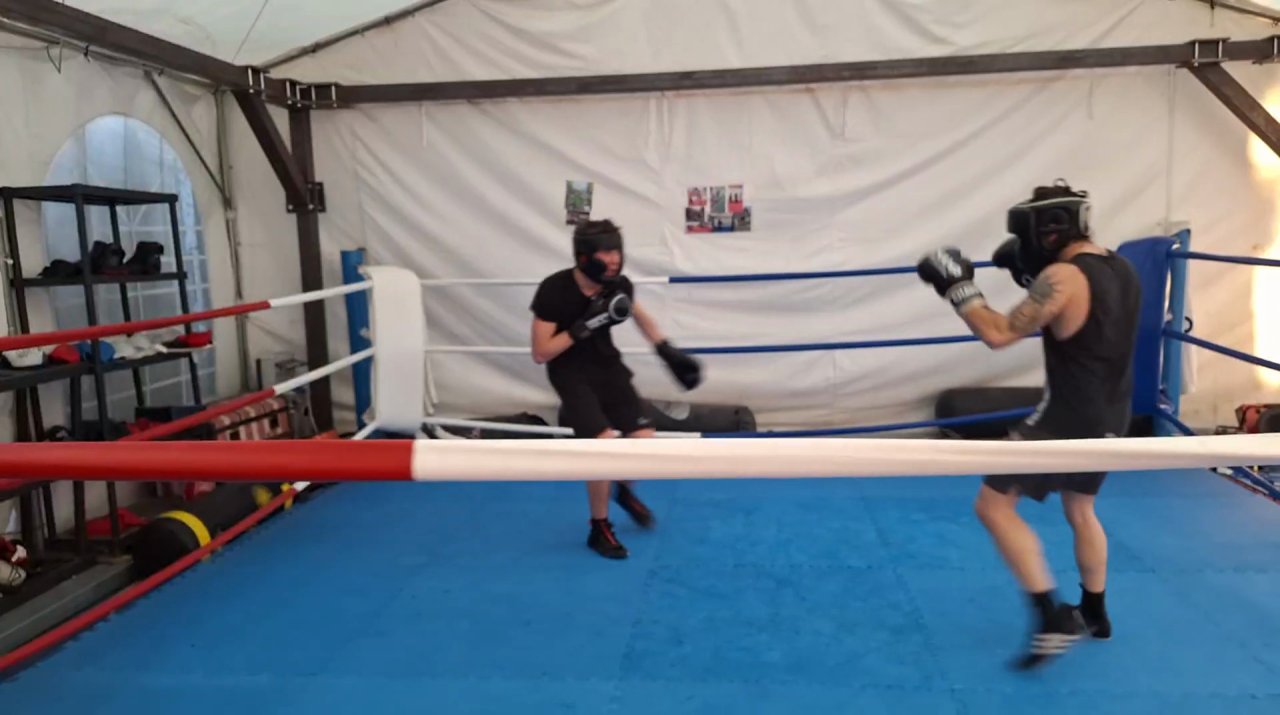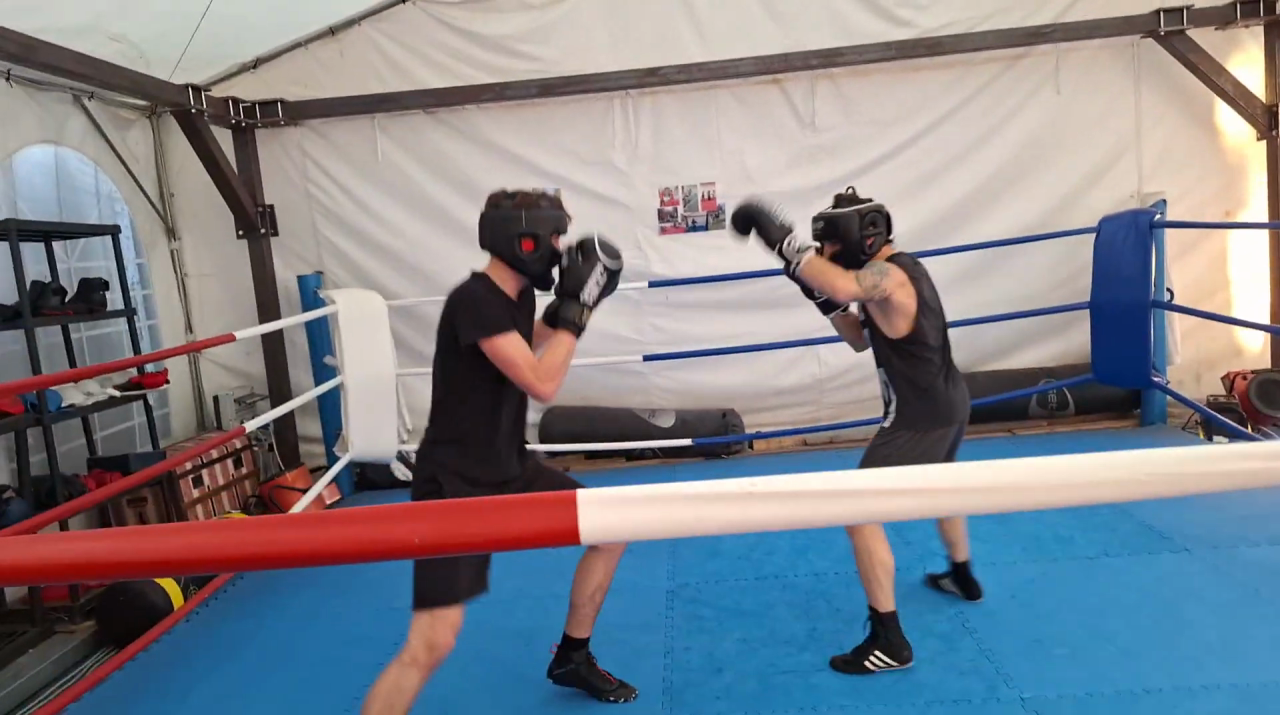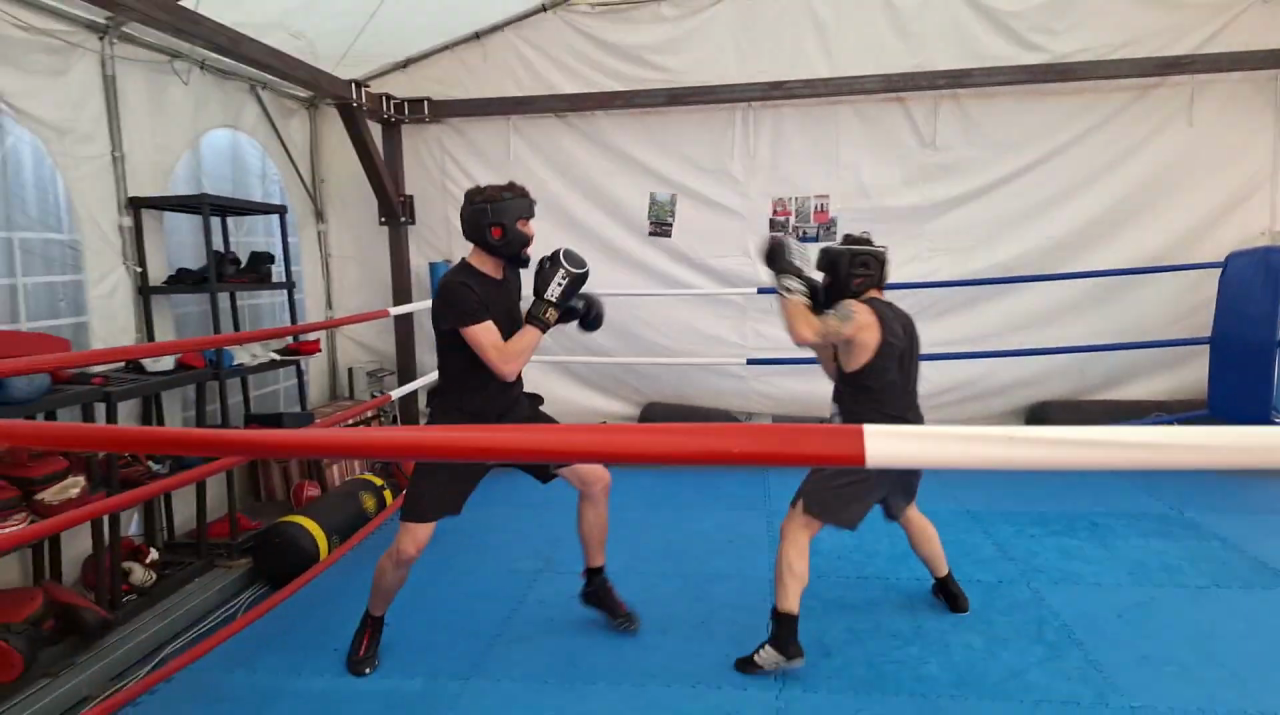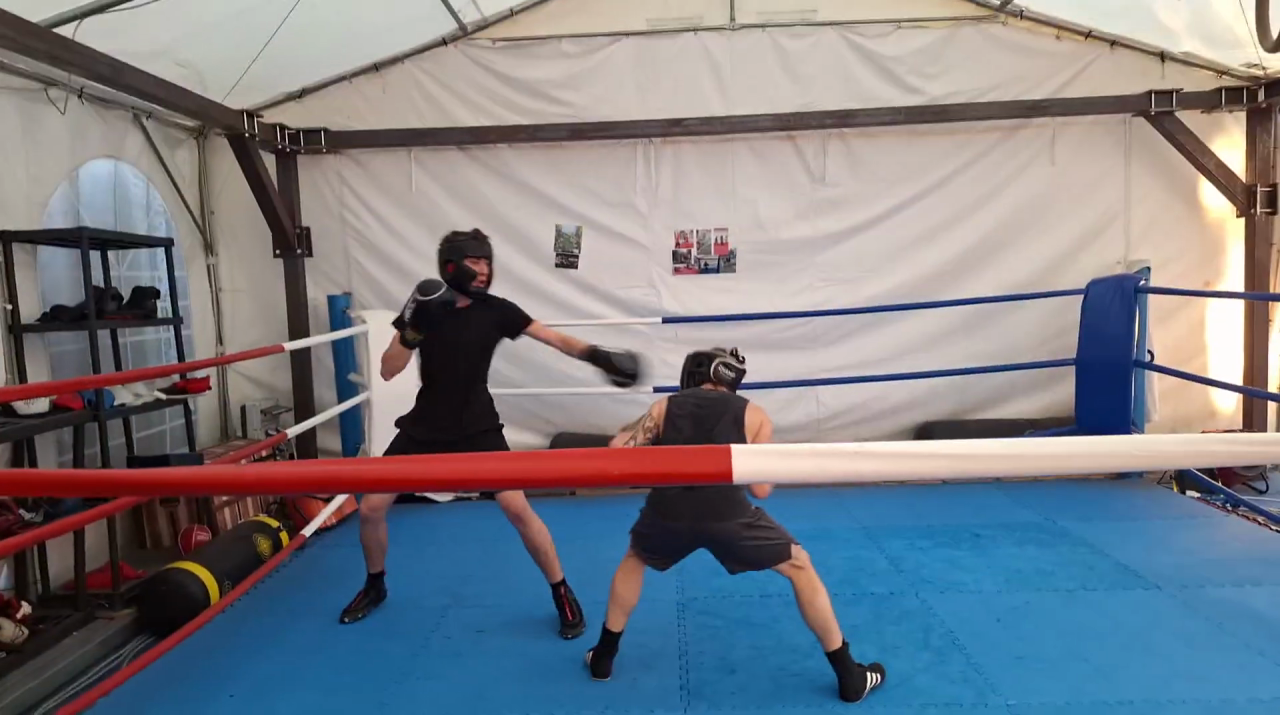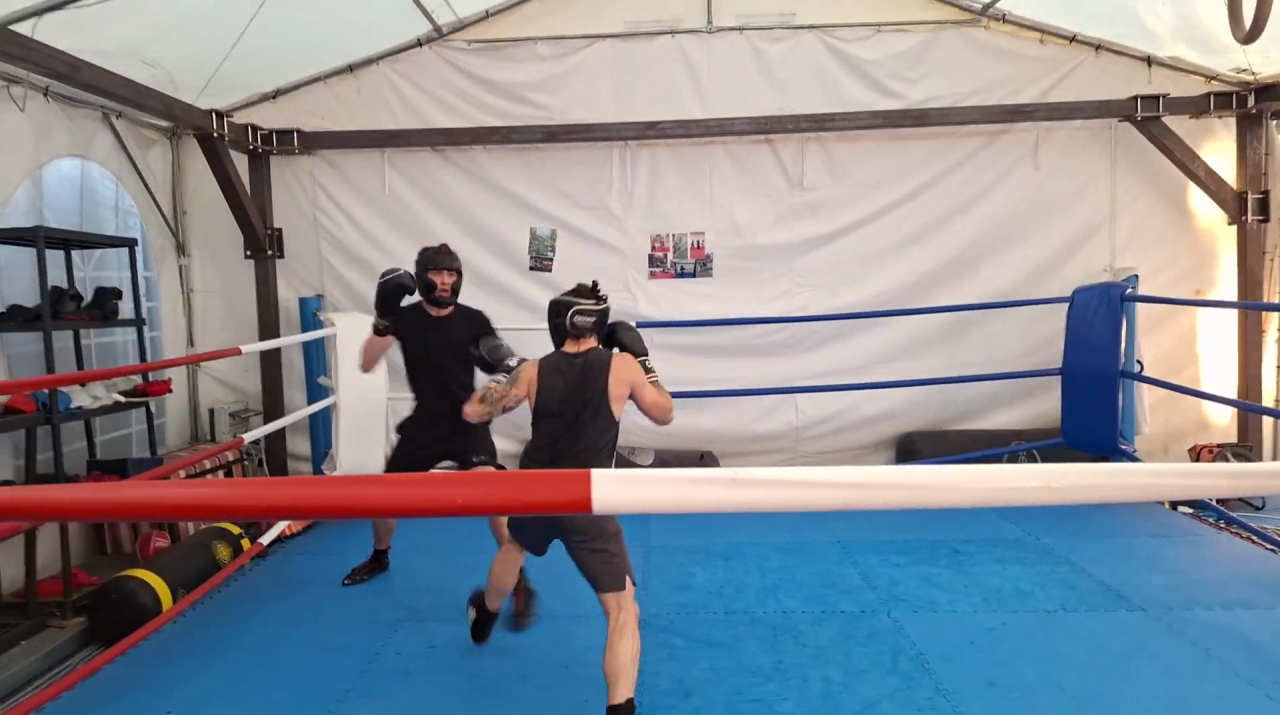
dt=1s
person 1, frame 1
left shoulder: (1063, 276)
right shoulder: (1122, 269)
left elbow: (1000, 334)
left wrist: (959, 286)
right wrist: (1029, 275)
left hip: (1067, 418)
right hip: (1109, 417)
left knee: (993, 505)
right knee: (1081, 508)
left ankle: (1052, 617)
right ankle: (1095, 613)
person 1, frame 2
left shoulder: (887, 274)
right shoulder: (901, 269)
left elbow: (838, 283)
right elbow: (861, 339)
left wrist: (783, 238)
right wrist: (820, 293)
left hip: (921, 416)
right hip: (948, 404)
left knee: (862, 517)
left ankle: (888, 641)
right ankle: (962, 575)
person 1, frame 3
left shoulder: (855, 314)
right shoulder: (898, 318)
left elbow: (803, 335)
left wrist: (789, 280)
right wrist: (813, 305)
left knee: (796, 530)
right knee: (906, 514)
left ankle: (783, 639)
right ankle: (951, 591)
person 1, frame 4
left shoulder: (669, 404)
right shoulder: (753, 414)
left elbow: (618, 448)
right elbow: (761, 488)
left wrist: (642, 440)
left hip: (667, 510)
right hip: (727, 513)
left knee: (635, 559)
right knee: (801, 568)
left ankle: (603, 655)
right ankle: (849, 675)
person 1, frame 5
left shoulder: (534, 370)
right shoulder: (622, 366)
left elbow: (473, 413)
right elbow: (664, 414)
left wrist: (499, 374)
right wrist: (641, 357)
left knee: (515, 547)
right knee: (623, 613)
left ankle: (485, 618)
person 2, frame 1
left shoulder: (619, 285)
right shoulder: (554, 290)
left elbow: (640, 317)
right elbow: (540, 353)
left wrist: (669, 353)
right wrist: (584, 326)
left hip: (608, 368)
right hip: (573, 375)
left knee: (645, 443)
left ankle: (624, 489)
right ankle: (599, 528)
person 2, frame 2
left shoulder: (517, 293)
right shoulder: (474, 300)
left elbow: (538, 349)
right elbow: (543, 383)
left wrist: (568, 300)
right wrist: (580, 300)
left hip: (510, 469)
right hip: (457, 486)
right knee: (430, 647)
left ankle: (572, 657)
person 2, frame 3
left shoulder: (509, 270)
right shoulder: (458, 289)
right elbow: (507, 364)
left wrist: (567, 306)
right wrist: (548, 305)
left hip: (514, 413)
right hip: (460, 426)
left knee: (597, 480)
right knee: (409, 547)
left ankle: (596, 585)
right ankle: (372, 623)
person 2, frame 4
left shoulder: (496, 310)
right shoulder: (420, 308)
left elbow: (554, 338)
right elbow: (388, 371)
left wrist: (599, 356)
right wrist: (414, 329)
left hip: (476, 425)
right hip: (425, 426)
left knee: (516, 508)
right knee: (370, 507)
left ankle: (562, 593)
right ankle: (375, 586)
person 2, frame 5
left shoulder: (473, 320)
right shoulder: (403, 317)
left elbow: (500, 362)
right elbow: (367, 364)
left wrist: (505, 362)
right wrist: (383, 313)
left hip: (467, 424)
right hip: (423, 425)
left ankle: (521, 586)
right ankle: (380, 557)
